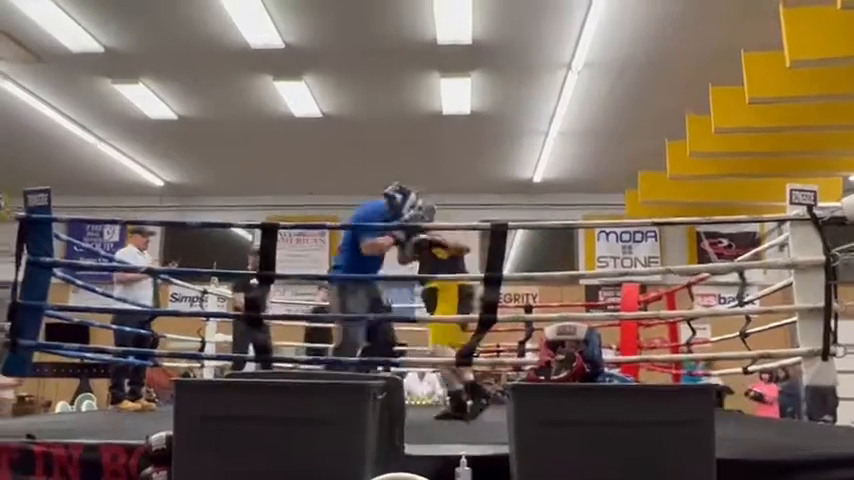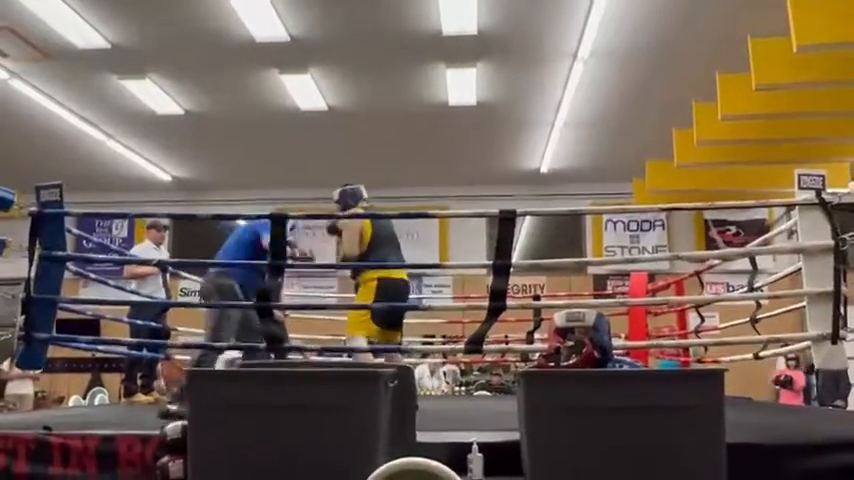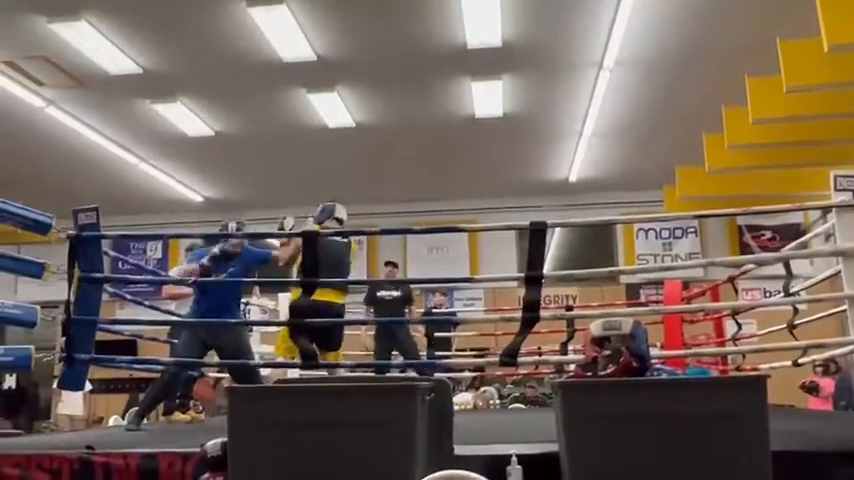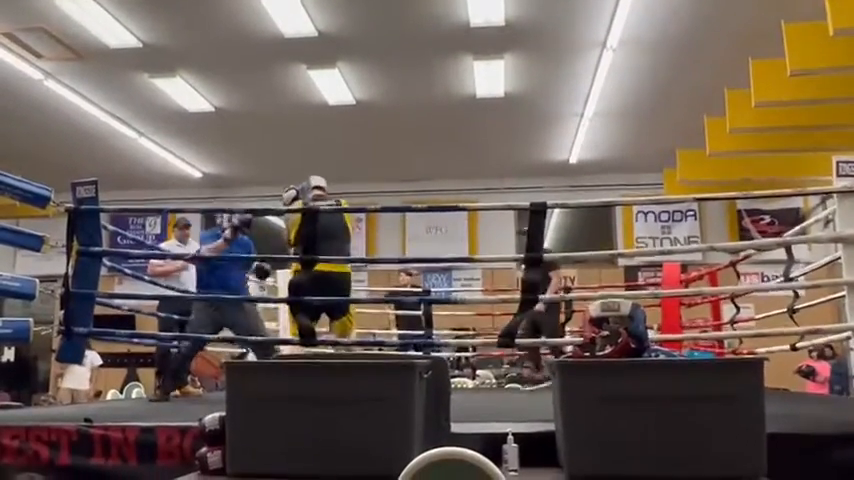
dt=1s
person 1, frame 1
left shoulder: (146, 256)
right shoulder: (123, 254)
right elbow: (119, 277)
right wrist: (145, 273)
left hip: (144, 312)
right hip: (126, 312)
left ankle: (136, 395)
right ankle: (118, 397)
person 1, frame 2
left shoulder: (164, 251)
right shoulder: (139, 250)
right elbow: (128, 273)
right wrist: (154, 270)
left hip: (160, 304)
right hip: (143, 304)
left knee: (156, 346)
right knee: (137, 346)
left ankle: (148, 388)
right ankle: (131, 391)
person 1, frame 3
right shoulder: (178, 272)
right elbow: (166, 293)
right wrist: (190, 291)
right hip: (182, 324)
left ankle: (185, 407)
right ankle: (170, 409)
person 1, frame 4
left shoulder: (196, 247)
right shoulder: (165, 247)
right elbow: (151, 270)
right wrist: (175, 268)
left hip: (191, 301)
right hip: (171, 300)
right ankle: (162, 384)
person 2, frame 1
left shoulder: (383, 212)
right shoulder: (374, 211)
right elbow: (367, 247)
right wrist: (395, 237)
left hip: (365, 282)
right hip: (348, 282)
left knee: (385, 338)
right knee: (350, 342)
person 2, frame 2
left shoulder: (249, 228)
right shoulder: (267, 224)
right elbow: (270, 246)
right wrist: (297, 253)
left hip: (236, 289)
right hip: (224, 285)
right knee: (219, 340)
person 2, frame 3
left shoulder: (247, 254)
right shoulder: (203, 254)
left elbow: (281, 257)
right elbow: (180, 274)
left wrist: (288, 237)
right wrist: (211, 259)
left hip: (230, 325)
right hip: (199, 324)
left knee: (247, 373)
right knee: (175, 371)
right ankle: (139, 414)
person 2, frame 4
left shoulder: (245, 243)
right shoulder: (209, 236)
left elbow: (249, 265)
right elbow: (206, 254)
left wrist: (259, 267)
right wrist: (229, 234)
left hip: (240, 303)
right hip: (209, 304)
left knee: (264, 342)
right knee: (189, 347)
right ankle: (166, 388)
person 3, frame 1
left shoulder: (441, 237)
right shoulder: (423, 247)
left elbow: (464, 248)
right elbow: (404, 259)
left wrist: (438, 241)
right wrist: (403, 243)
left hip: (451, 293)
right hip: (441, 297)
left knee: (441, 349)
right knee: (445, 350)
left ankle: (478, 392)
right ankle: (456, 405)
person 3, frame 2
left shoulder: (351, 217)
right shoulder: (381, 218)
left elbow: (350, 253)
left wrist: (340, 254)
right wrist: (340, 230)
left hip: (377, 282)
right hip: (399, 282)
left knee: (355, 336)
right knee: (389, 343)
person 3, frame 3
right shoulder: (348, 243)
left elbow: (285, 259)
left hip: (306, 302)
right hip: (334, 306)
left knee: (283, 356)
right knee: (333, 362)
person 3, frame 4
right shoulder: (344, 207)
left elbow: (291, 241)
left hip: (308, 274)
right hip: (339, 273)
left knee: (299, 334)
right knee: (346, 333)
